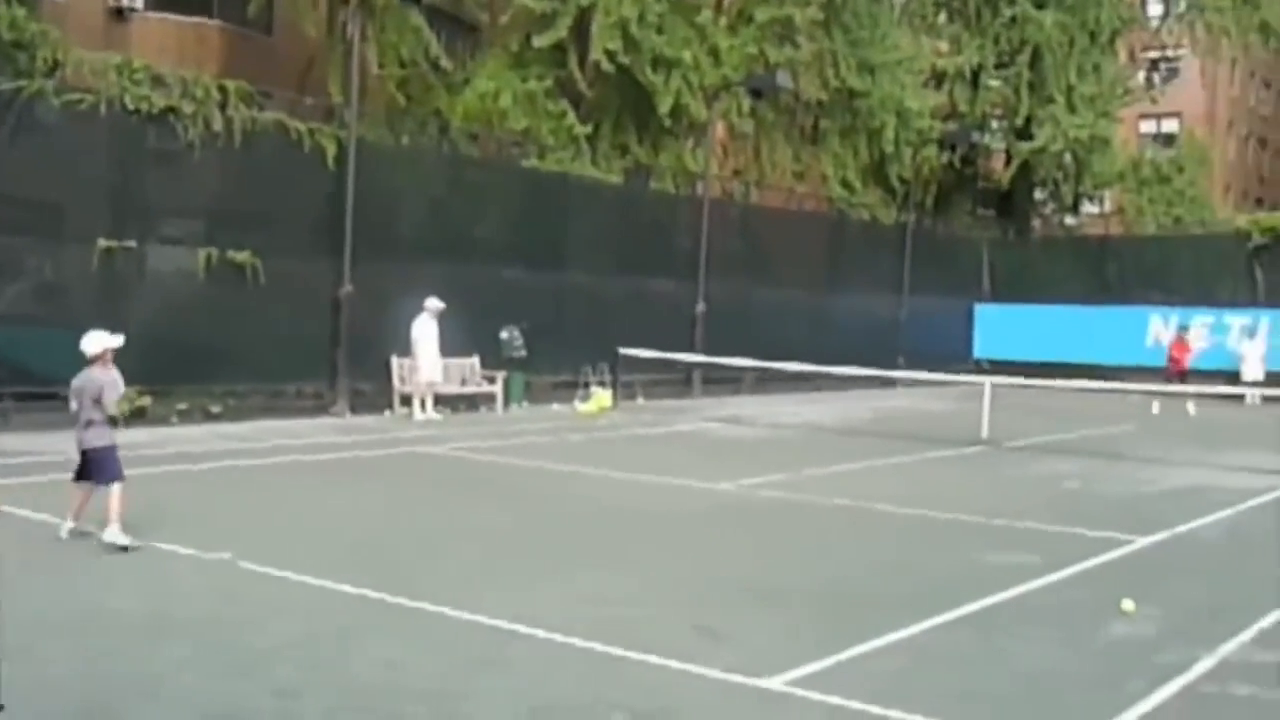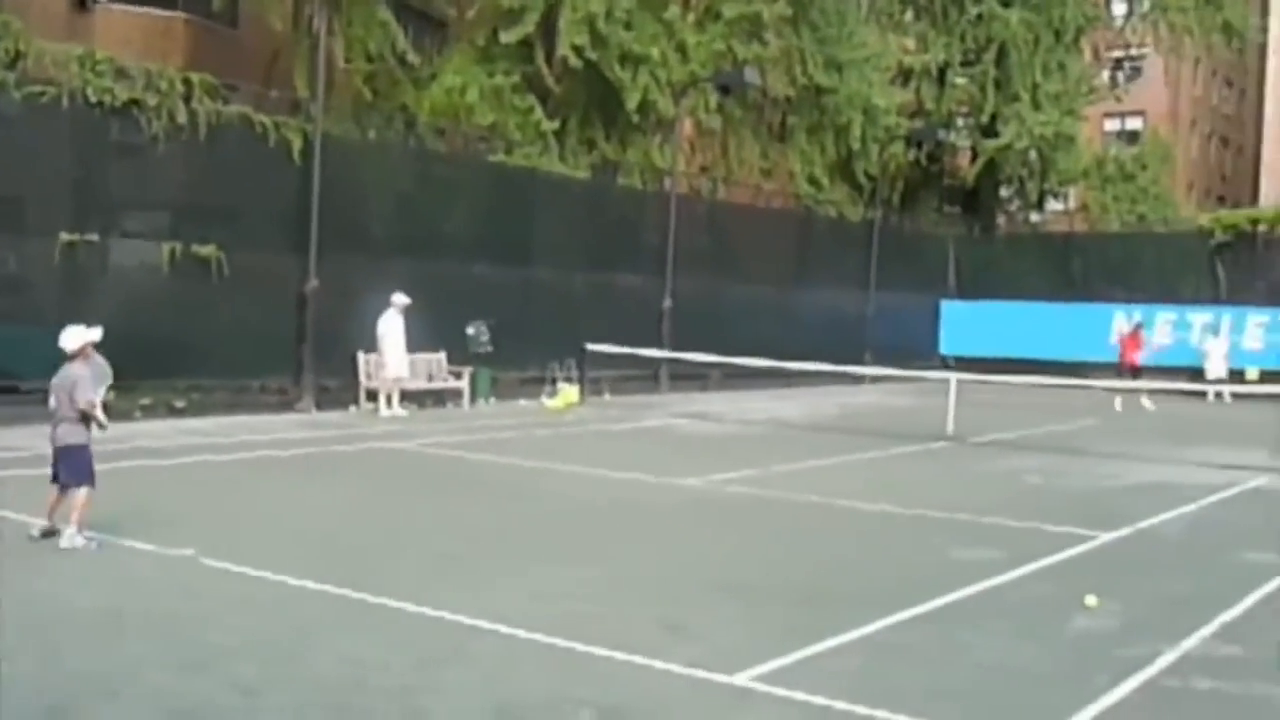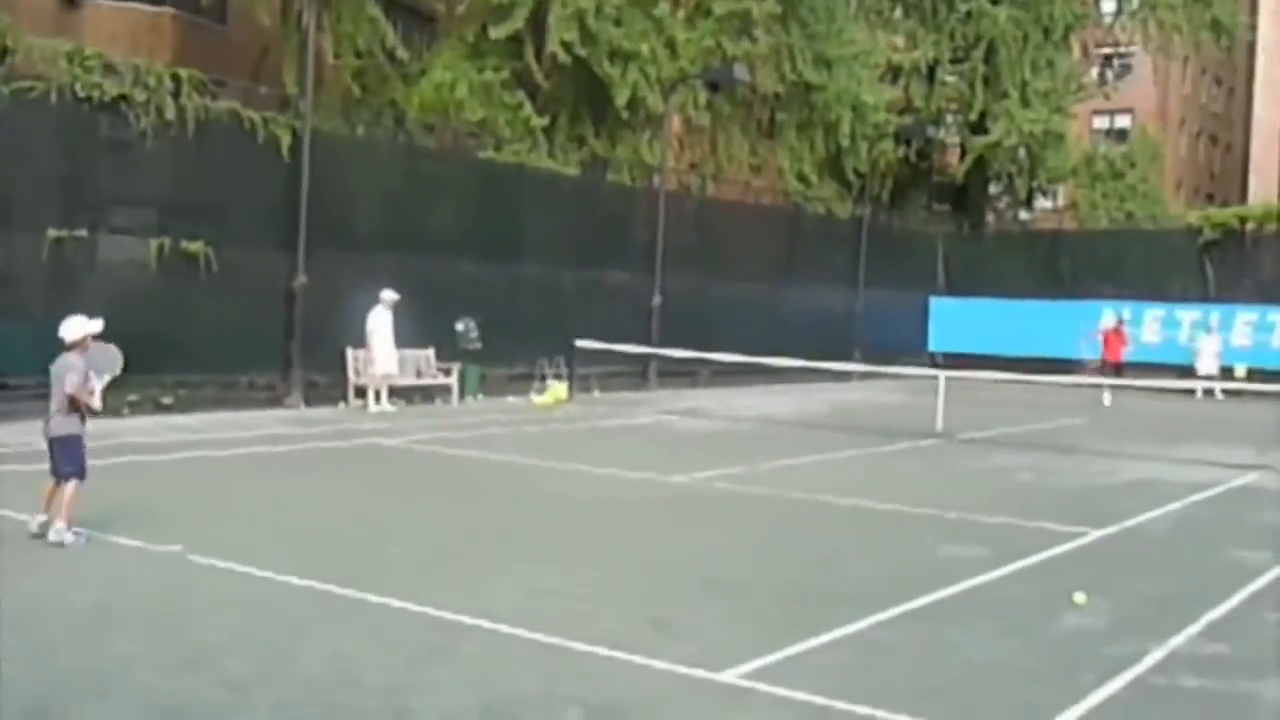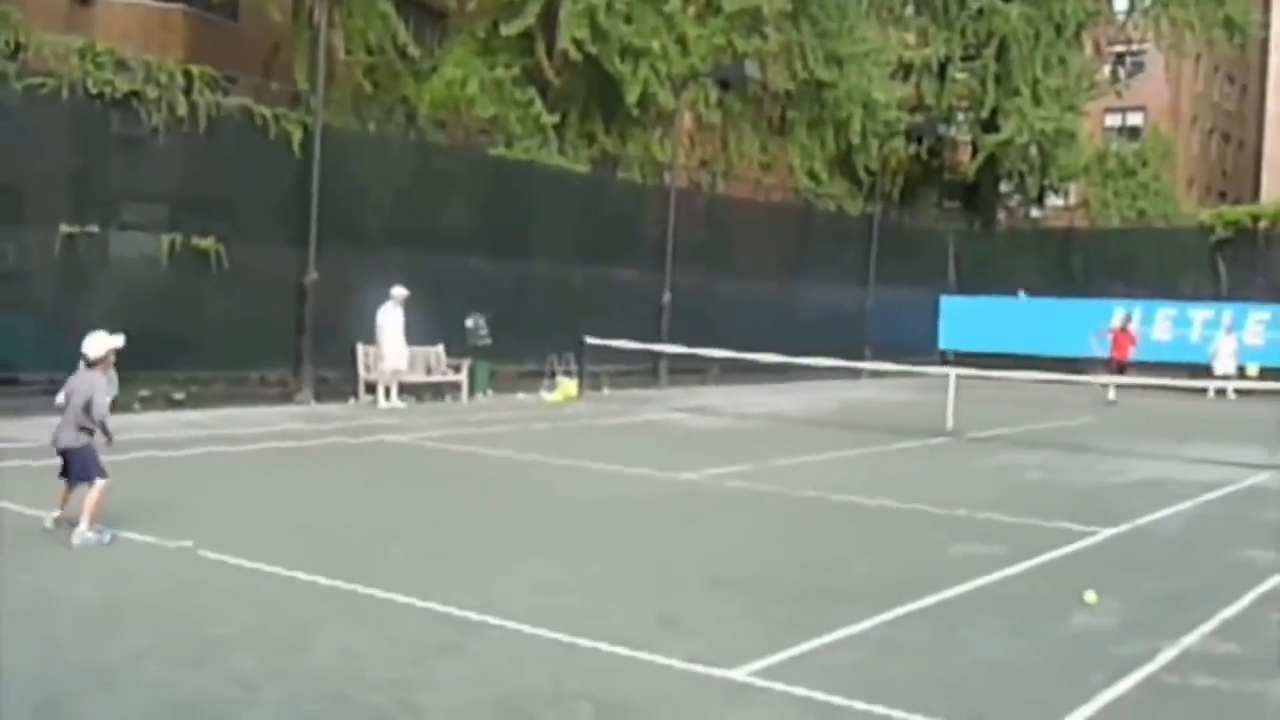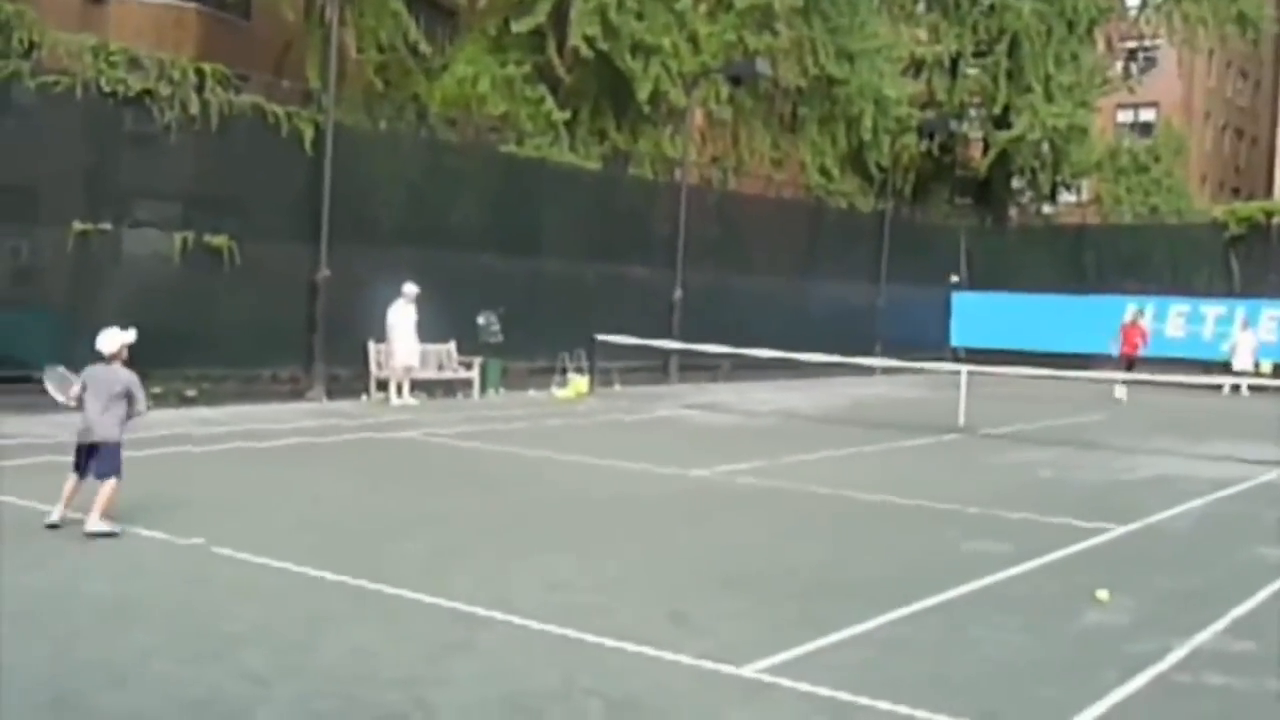
dt=0.2s
person 1, frame 1
left shoulder: (79, 379)
right shoulder: (105, 379)
left elbow: (74, 407)
right elbow: (112, 411)
right wrist: (117, 403)
left hip: (85, 440)
right hip: (101, 440)
left knee: (86, 483)
right knee: (116, 483)
left ankle: (70, 524)
right ankle: (113, 531)
person 1, frame 2
left shoulder: (60, 375)
right shoulder: (82, 373)
left elbow: (53, 404)
right elbow: (83, 405)
left wrist: (93, 405)
right wrist: (98, 418)
left hip: (59, 436)
right hip: (75, 437)
left knee: (63, 485)
right knee: (85, 485)
left ankle: (47, 526)
right ankle: (71, 535)
person 1, frame 3
left shoulder: (60, 362)
right shoulder: (76, 363)
right elbow: (71, 391)
left wrist: (91, 393)
right wrist: (91, 403)
left hip: (55, 427)
right hip: (68, 429)
left knee: (59, 476)
right knee: (74, 478)
left ankle: (42, 521)
right ankle: (59, 528)
person 1, frame 4
left shoulder: (77, 377)
right shoulder: (101, 384)
left elbow: (62, 401)
right elbow: (100, 416)
right wrist: (108, 434)
left hip: (61, 438)
right hip: (78, 440)
left knee: (72, 479)
right knee: (99, 481)
left ankle: (56, 516)
right ankle: (83, 531)
person 1, frame 5
left shoulder: (89, 371)
right shoulder: (129, 377)
left elbow: (74, 394)
right elbow: (140, 408)
right wrist: (124, 416)
left hip: (86, 433)
right hip: (109, 435)
left knee: (78, 473)
right knee: (111, 478)
left ankle: (57, 513)
right ankle: (94, 521)
